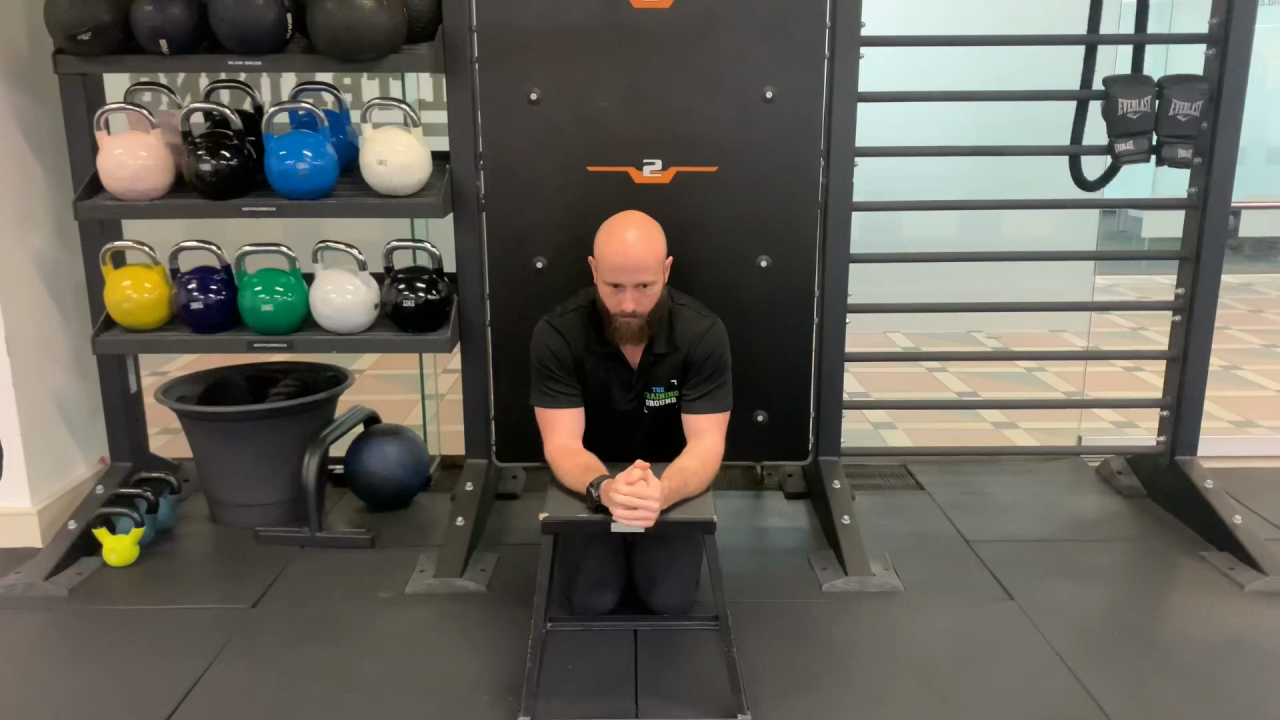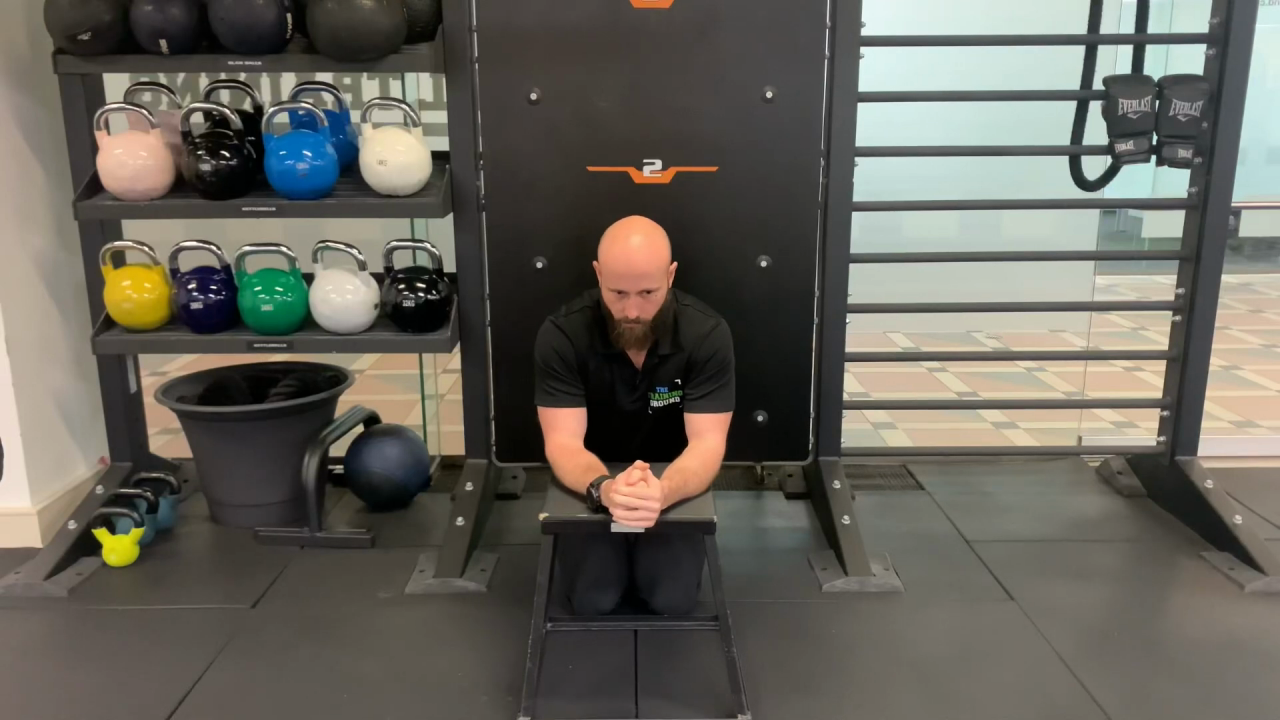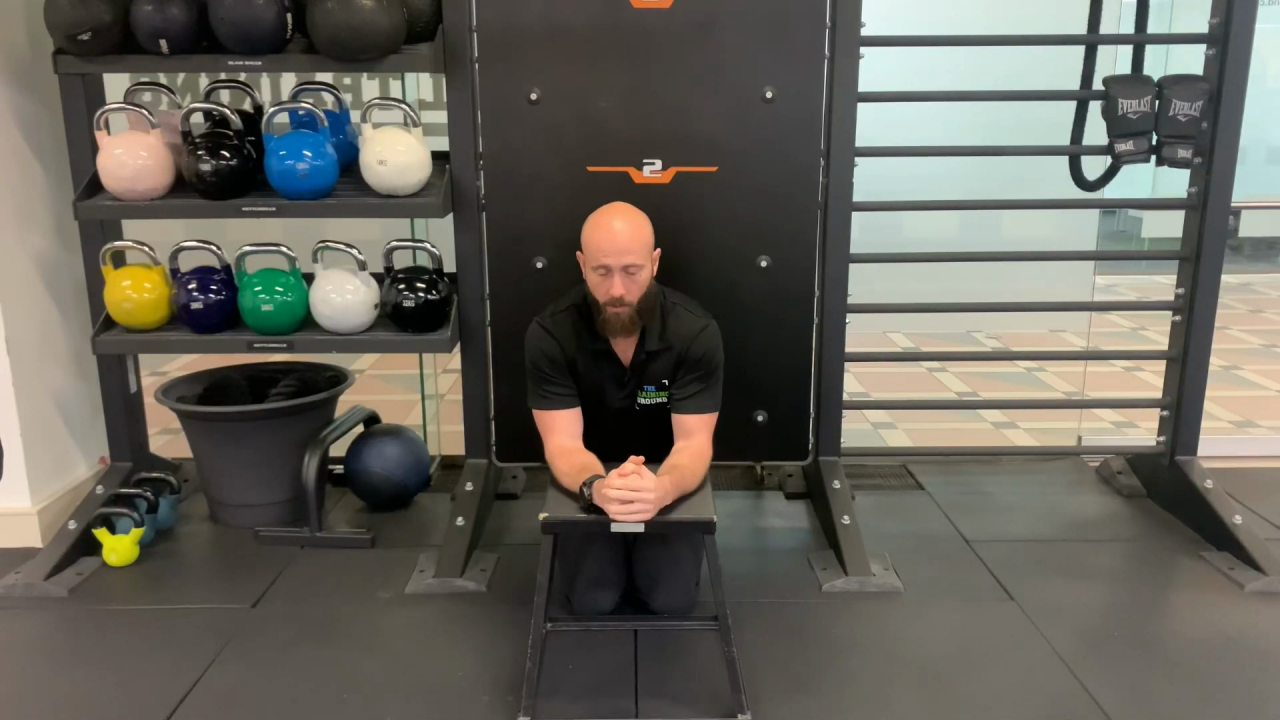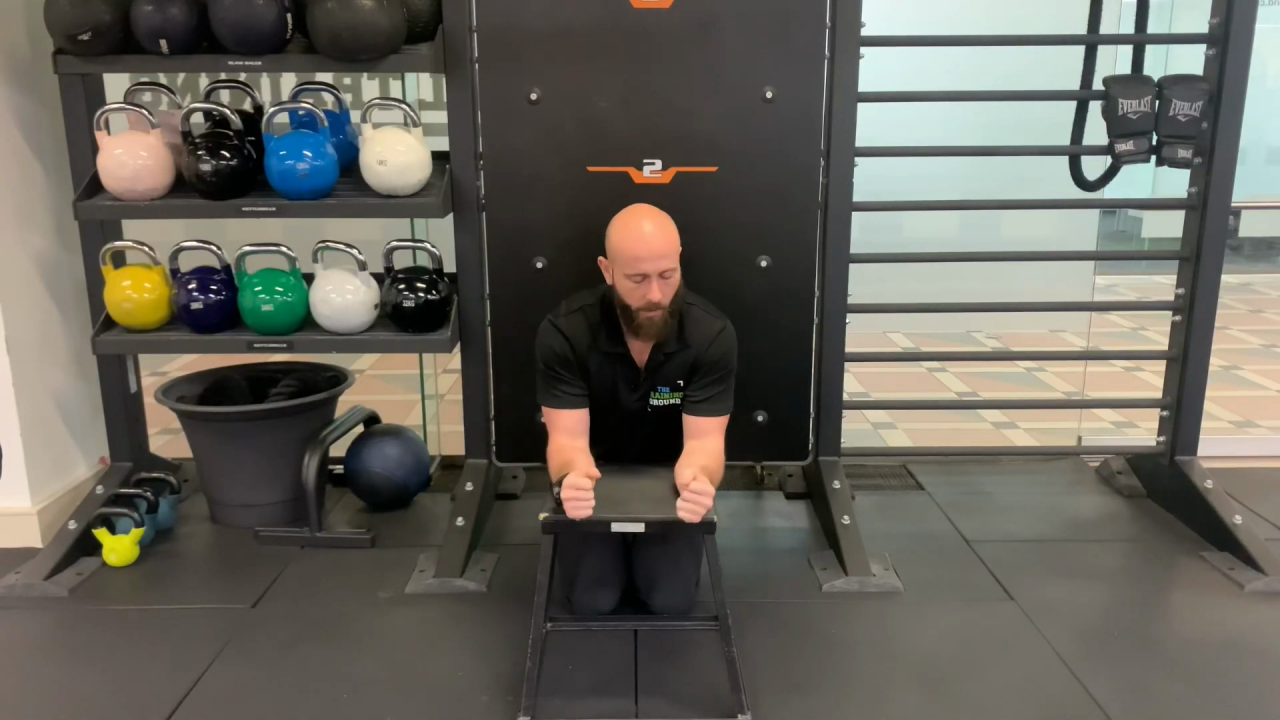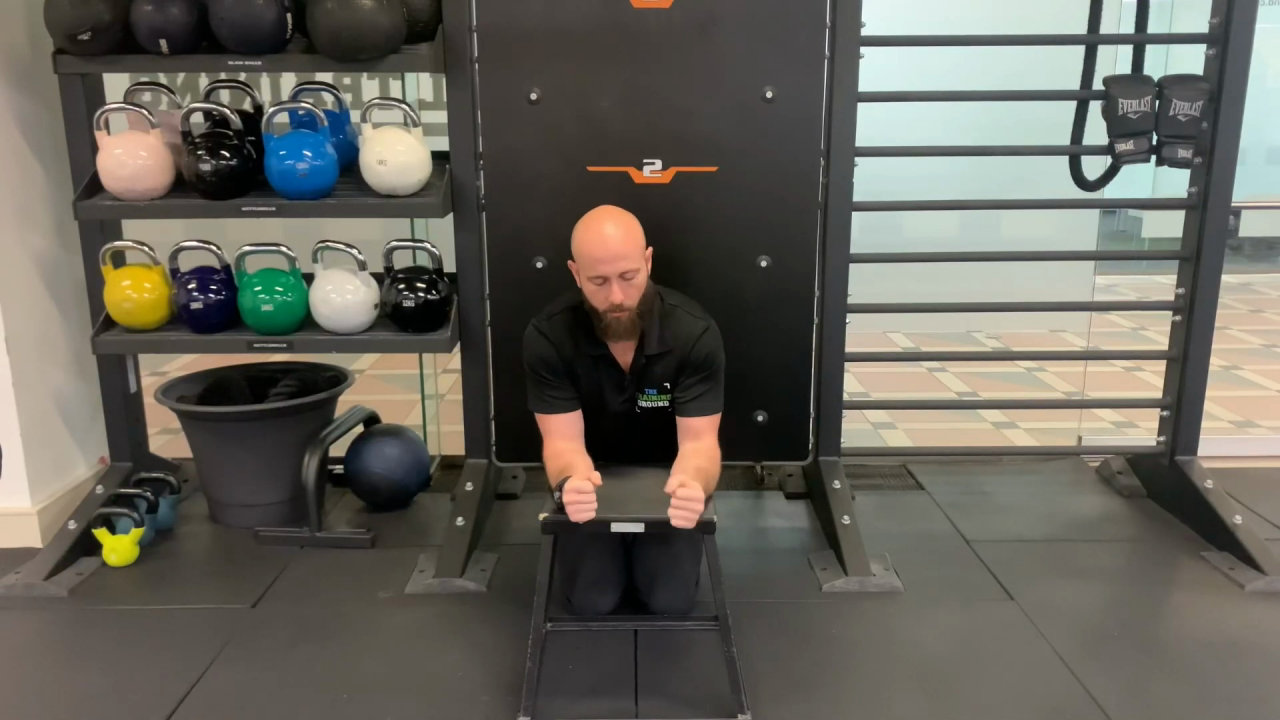
dt=0.5s
person 1, frame 1
left shoulder: (704, 334)
right shoulder: (556, 335)
left elbow: (706, 442)
right elbow: (562, 443)
left wrist: (663, 492)
right wrist: (604, 489)
left hip: (669, 480)
right hip: (589, 481)
left knee: (671, 597)
right knee: (590, 599)
right ankle: (612, 551)
person 1, frame 2
left shoulder: (707, 334)
right shoulder: (561, 334)
left elbow: (707, 442)
right elbow: (563, 442)
left wrist: (662, 492)
right wrist: (604, 489)
left hip: (671, 480)
right hip: (592, 481)
left knee: (673, 598)
right knee: (591, 599)
left ankle: (644, 550)
person 1, frame 3
left shoulder: (696, 332)
right shoulder: (549, 334)
left elbow: (693, 441)
right elbow: (563, 441)
left wrist: (661, 490)
right wrist: (598, 489)
left hip: (666, 479)
right hip: (588, 479)
left knee: (672, 599)
right knee: (592, 599)
person 1, frame 4
left shoulder: (713, 335)
right shoulder: (562, 333)
left elbow: (703, 441)
right elbow: (568, 437)
left wrist: (698, 482)
right wrist: (570, 481)
left hip: (668, 482)
right hip: (595, 481)
left knee: (671, 599)
right knee: (591, 599)
left ankle: (642, 549)
right ankle: (615, 551)
person 1, frame 5
left shoulder: (696, 334)
right shoulder: (546, 337)
left elbow: (698, 441)
right elbow: (565, 440)
left wrist: (692, 487)
right wrist: (569, 484)
left hip: (666, 484)
right hip: (590, 485)
left knee: (671, 600)
right knee: (591, 600)
left ankle: (646, 550)
right ankle: (613, 554)
